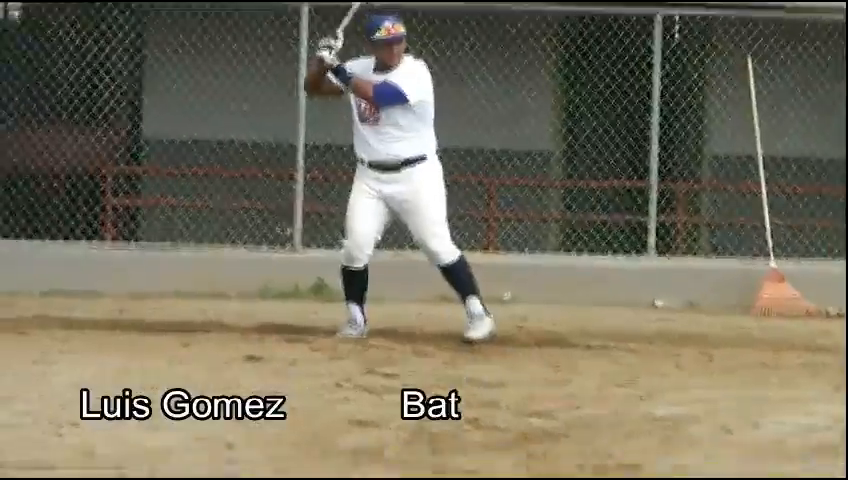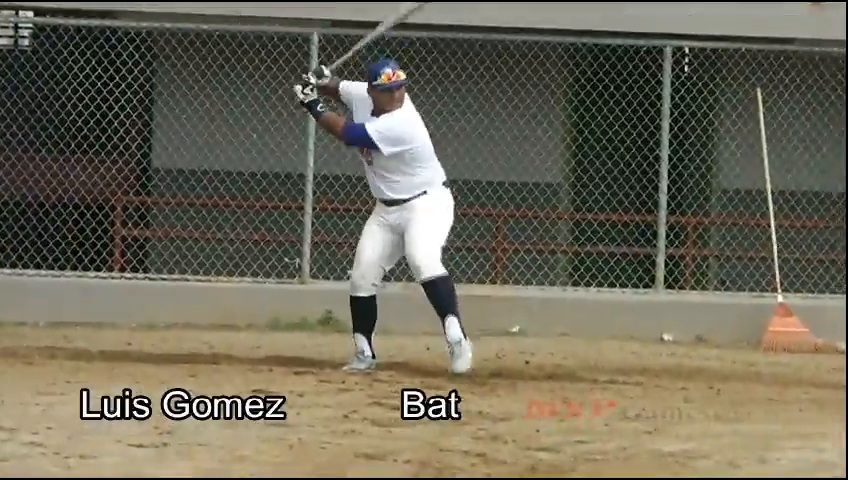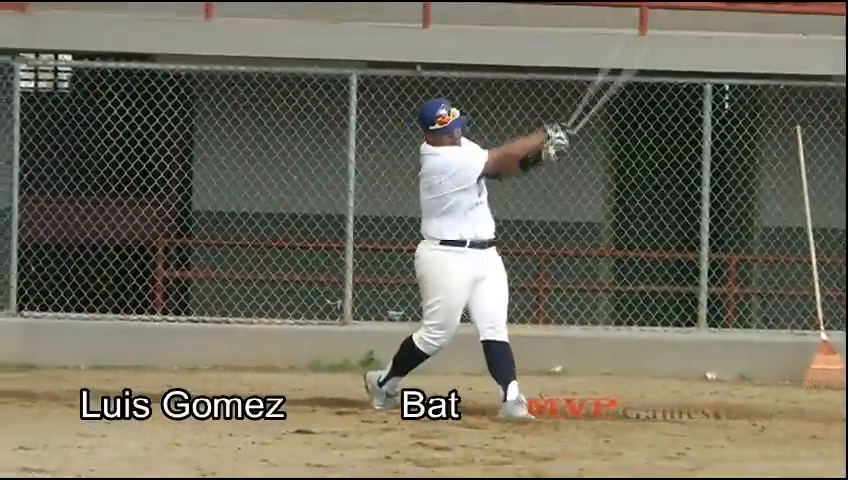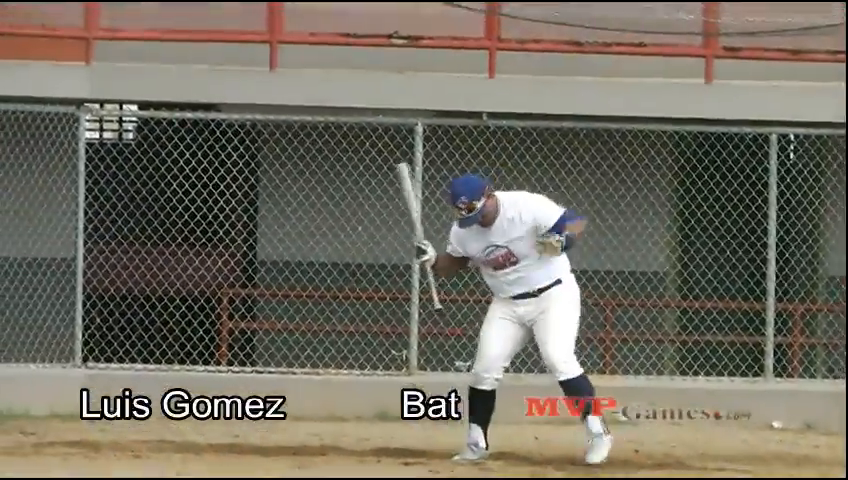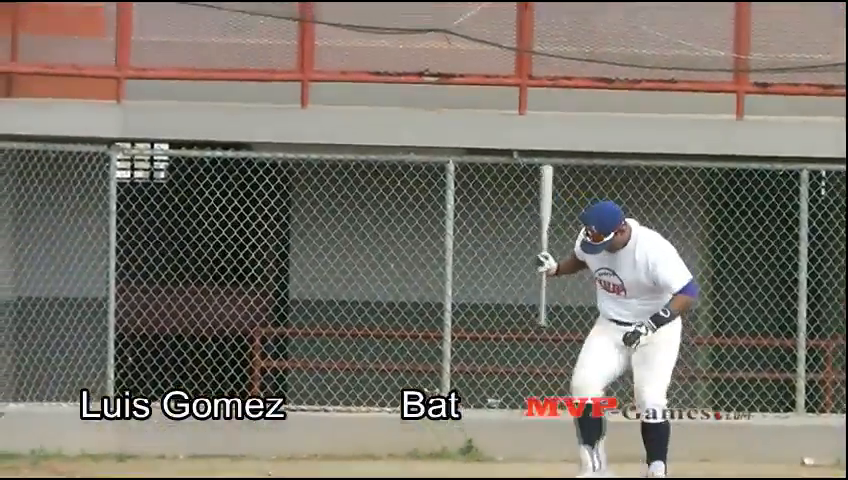
dt=1s
person 1, frame 1
left shoulder: (416, 72)
right shoulder: (359, 68)
left elbow: (376, 94)
right elbow: (313, 88)
left wrist: (337, 68)
right wrist: (323, 60)
left hip: (416, 173)
right hip: (371, 176)
left knee: (438, 246)
right knee: (355, 248)
left ankle: (478, 314)
right ankle: (355, 320)
person 1, frame 2
left shoulder: (401, 123)
right shoulder: (365, 99)
left elbow: (346, 133)
right elbow: (335, 89)
left wrist: (312, 104)
right wrist: (321, 83)
left hip: (427, 203)
right hip: (387, 209)
left knee: (423, 260)
right knee: (362, 275)
left ankle: (456, 339)
right ankle: (363, 352)
person 1, frame 3
left shoulder: (459, 147)
right shoulder: (443, 161)
left elbow: (502, 167)
right elbow: (499, 159)
left wrist: (535, 156)
right wrist: (545, 136)
left hip: (485, 254)
right hip: (446, 258)
left knee: (494, 326)
right knee: (435, 332)
left ankle: (512, 399)
right ankle: (383, 381)
person 1, frame 4
left shoulder: (528, 207)
right shoulder: (462, 229)
left elbow: (574, 222)
right elbow: (451, 265)
left wrist: (562, 240)
right wrist: (432, 259)
left hip: (552, 295)
right hip: (506, 304)
left knee: (559, 360)
right knee: (484, 370)
left ankle: (596, 431)
right ankle: (476, 442)
person 1, frame 5
left shoulder: (654, 250)
right shoulder: (590, 238)
left elbow: (688, 293)
right elbow: (578, 259)
left wrist: (650, 326)
right wrist: (556, 267)
left hip: (656, 330)
right hip: (610, 327)
left knee: (650, 400)
right knee: (583, 385)
